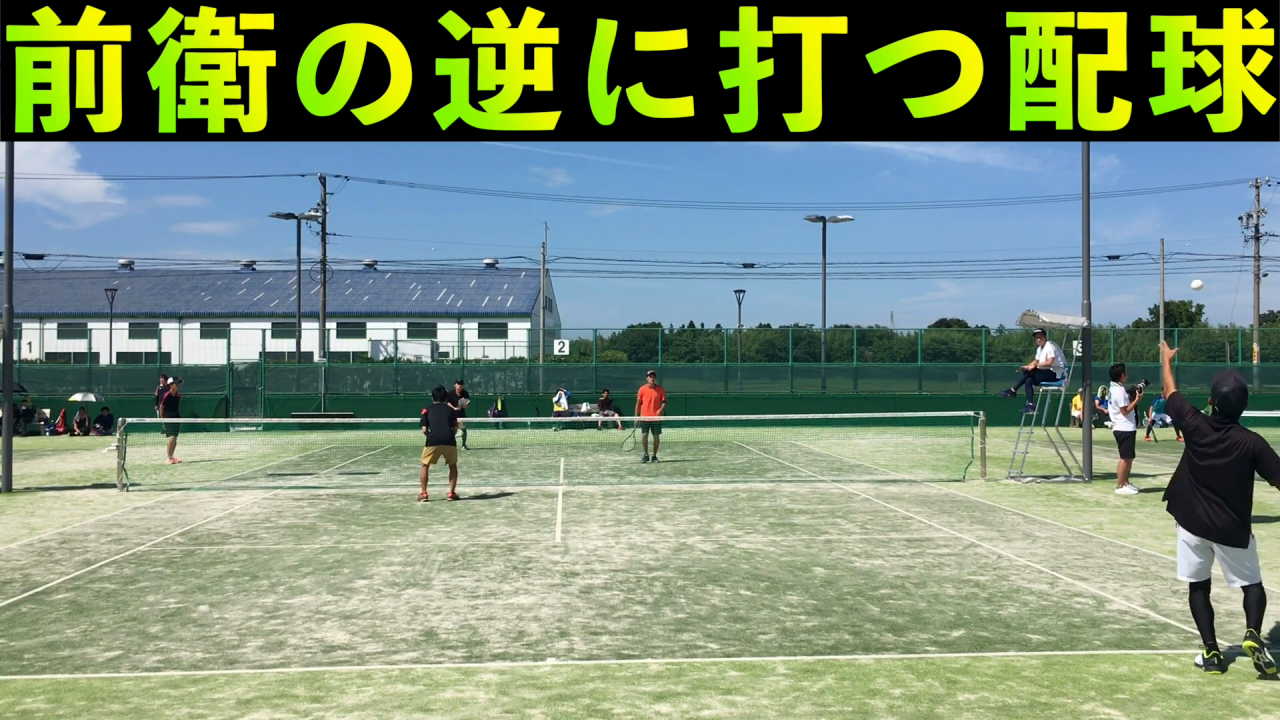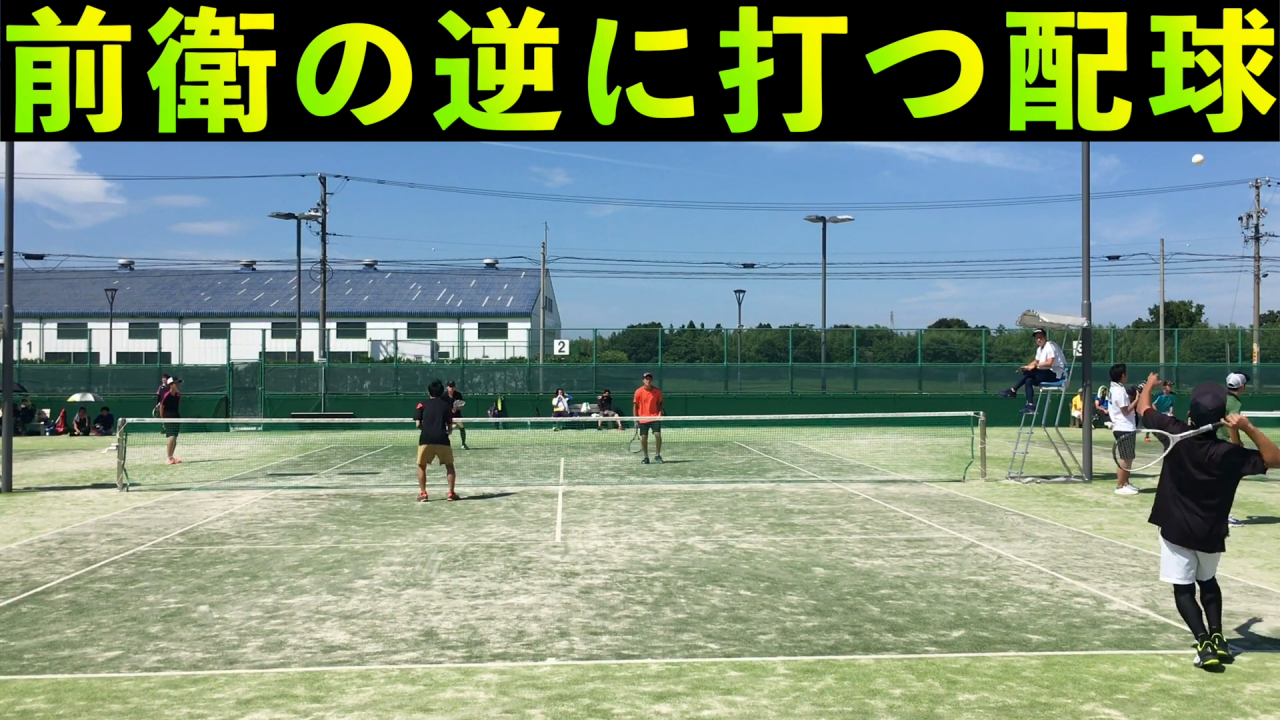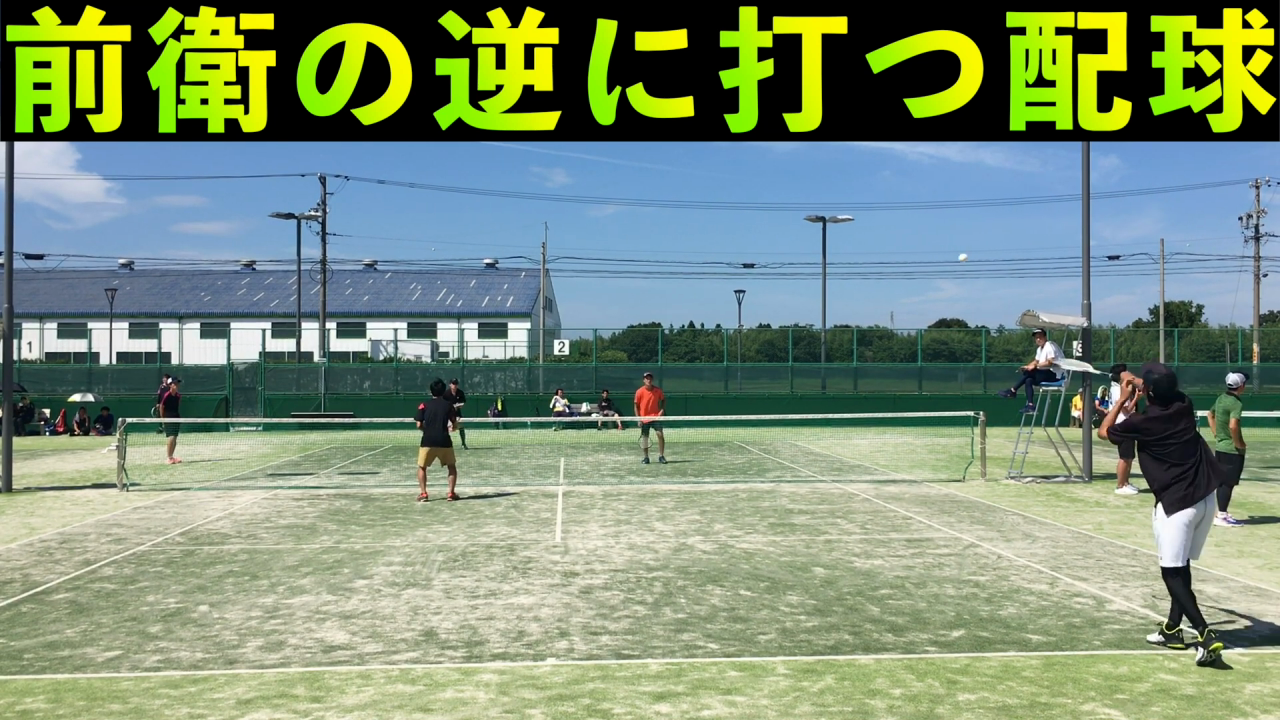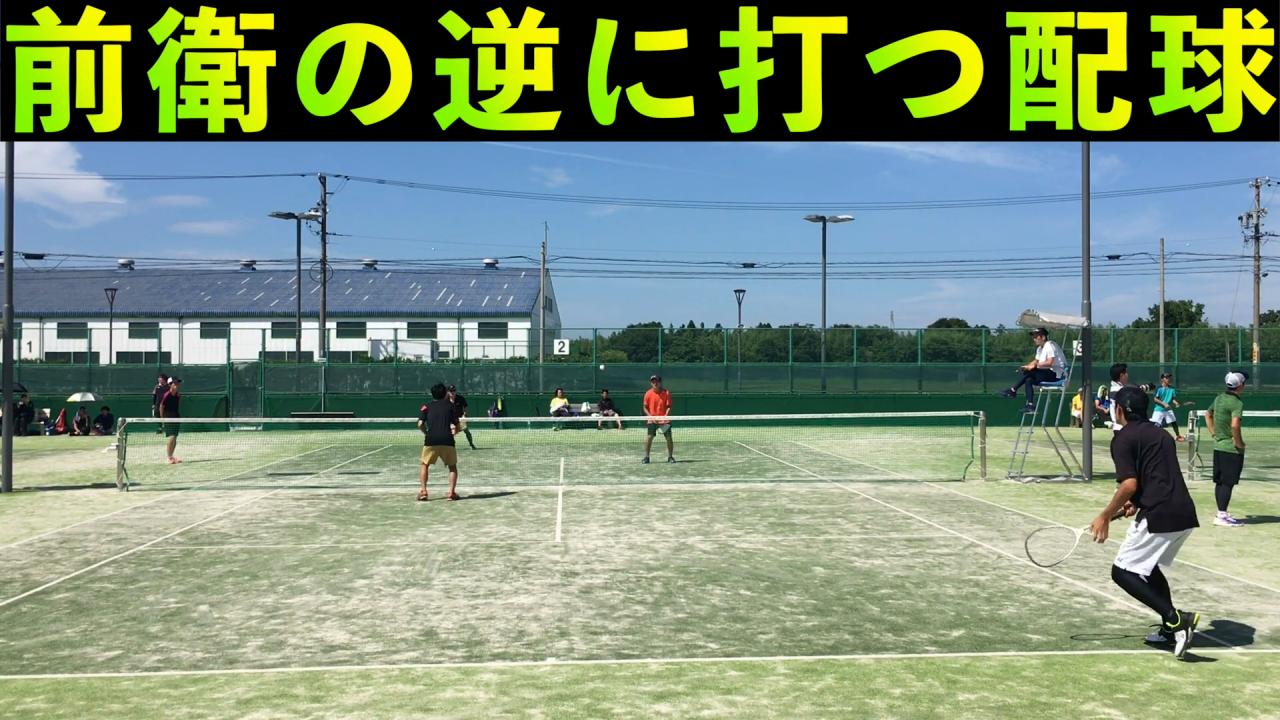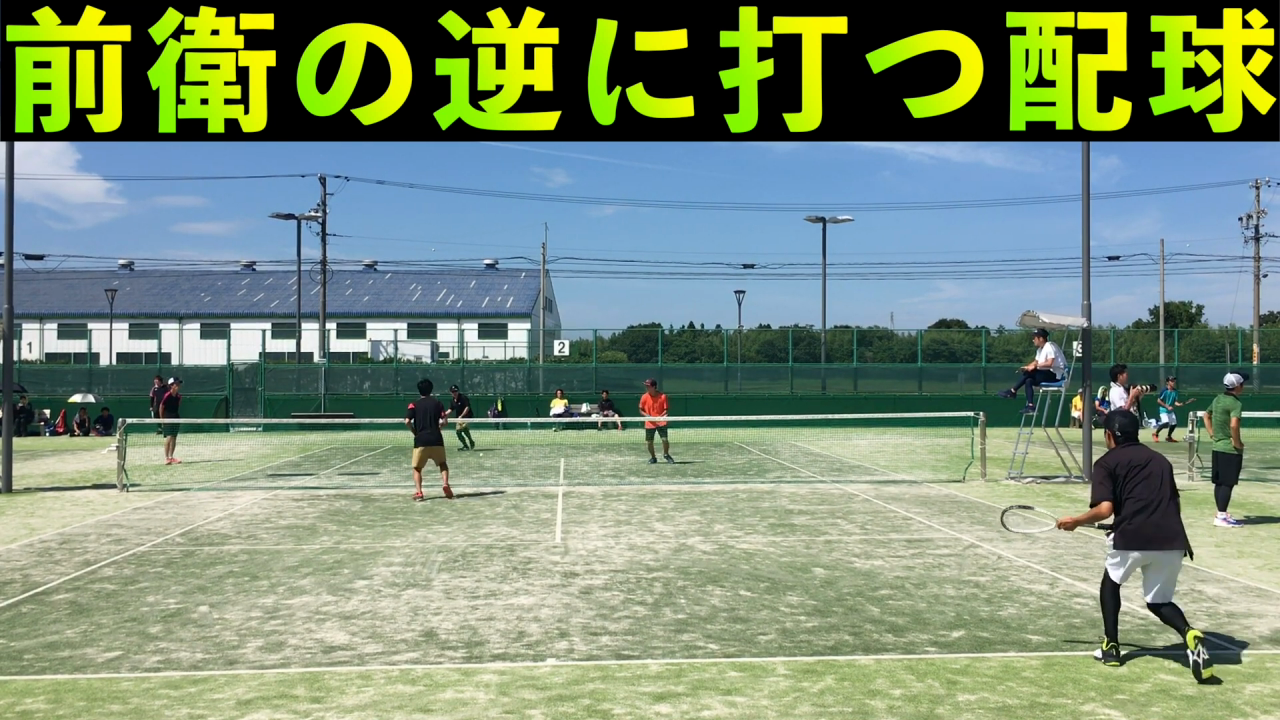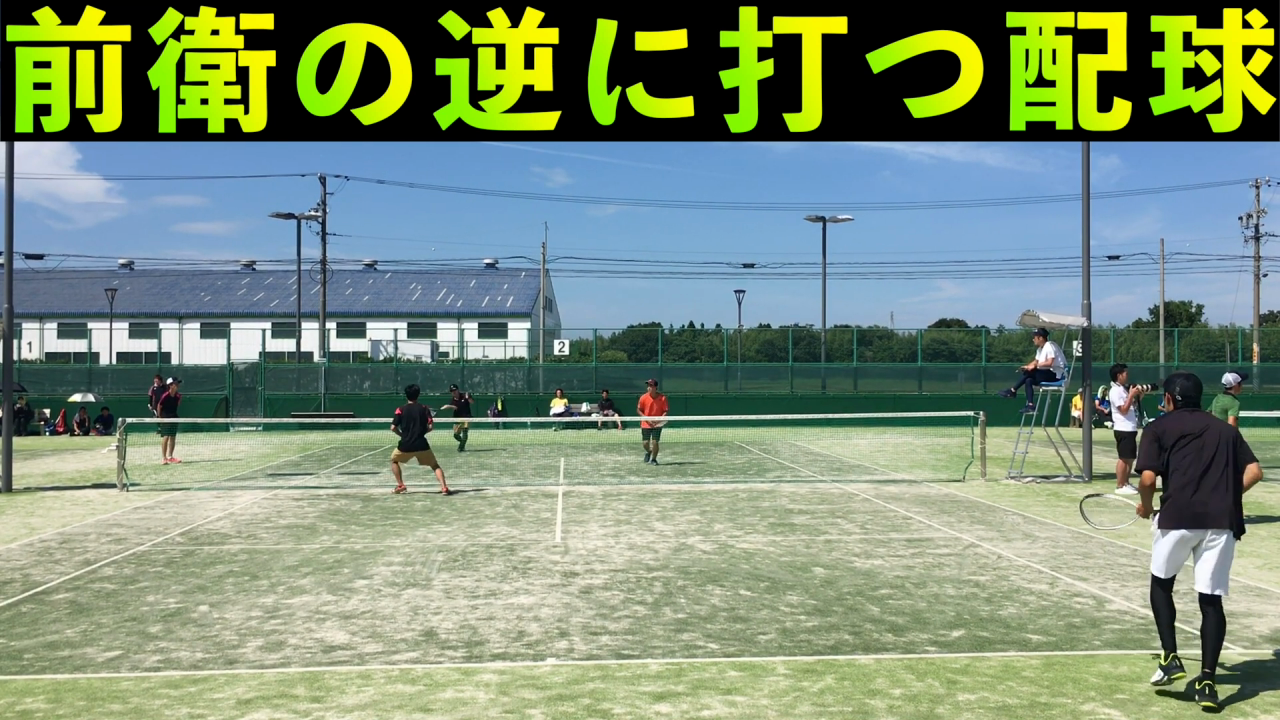
dt=0.4s
person 1, frame 1
left shoulder: (1194, 426)
right shoulder: (1251, 443)
left elbow: (1169, 391)
left wrist: (1165, 358)
left hip: (1192, 524)
right hip: (1232, 529)
left knee: (1198, 586)
right knee: (1252, 585)
left ankle: (1210, 653)
person 1, frame 2
left shoulder: (1176, 435)
right shoulder: (1229, 453)
left elbow: (1144, 408)
left wrist: (1149, 384)
right wrist: (1248, 427)
left hip: (1176, 530)
right hip: (1210, 533)
left knee: (1183, 590)
right knee: (1207, 581)
left ankle: (1205, 643)
right ankle: (1217, 637)
person 1, frame 3
left shoulder: (1141, 421)
right shoulder: (1182, 406)
left elbow: (1104, 431)
right elbow: (1169, 388)
left wrist: (1123, 398)
right wrist: (1135, 380)
left hip: (1177, 503)
right hip: (1204, 497)
left knee: (1173, 573)
right knee: (1179, 566)
left ankle: (1206, 637)
right ankle: (1173, 630)
person 1, frame 4
left shoulder: (1124, 438)
right shoulder: (1161, 434)
left elbow: (1130, 485)
left wrist: (1104, 517)
right wrist: (1137, 502)
left hip: (1159, 516)
right hip: (1184, 514)
left knee: (1123, 573)
right knee: (1147, 567)
left ankle: (1177, 620)
right ankle: (1172, 629)
person 1, frame 5
left shoulder: (1106, 463)
right shoulder: (1161, 460)
left elbow: (1105, 510)
right elbow: (1173, 505)
left wrist: (1074, 521)
left hip: (1132, 537)
right hip: (1171, 540)
left knee: (1111, 583)
right knee: (1159, 602)
left ankle: (1111, 647)
right ankle: (1190, 636)
person 1, frame 6
left shoulder: (1159, 428)
right shoulder: (1227, 429)
left elbow: (1147, 479)
right elbow: (1253, 472)
left wrist: (1145, 505)
left hip: (1177, 518)
right hip: (1221, 522)
left knee: (1161, 585)
right knee: (1210, 601)
left ankle: (1170, 659)
right ankle: (1207, 680)
